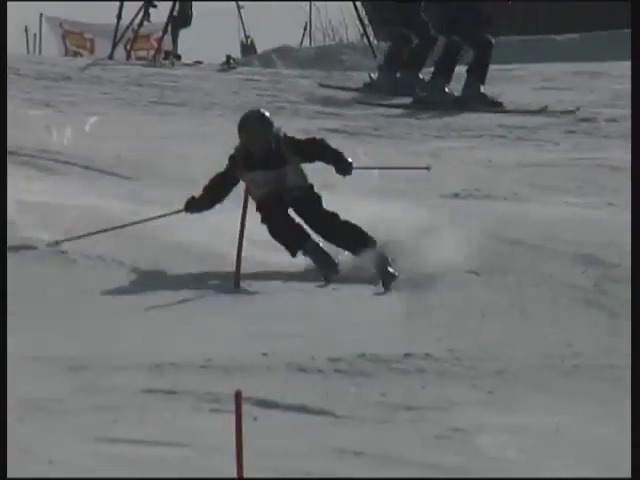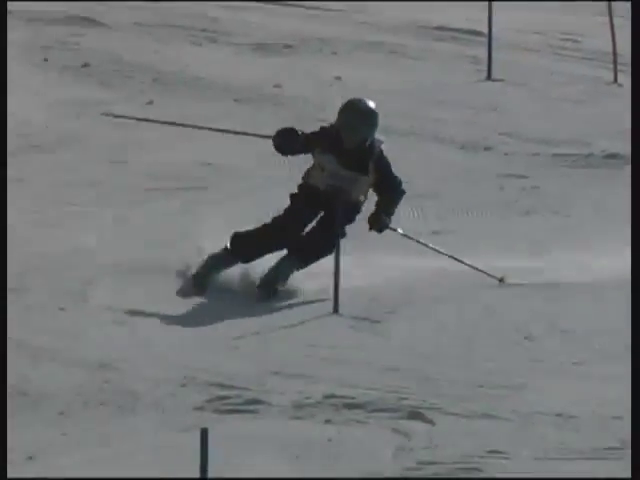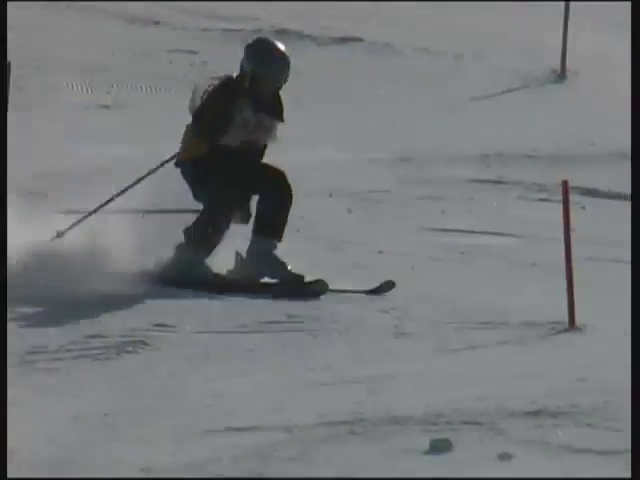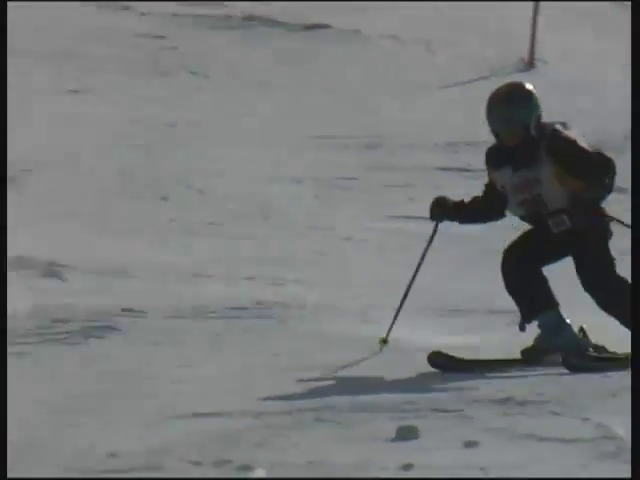
dt=1s
person 1, frame 1
left shoulder: (286, 147)
right shoulder: (240, 161)
left elbow: (316, 147)
right elbow: (220, 186)
left wrist: (339, 160)
right wrist: (199, 202)
left hip: (297, 191)
right hip: (268, 199)
left knee: (325, 223)
right knee: (275, 219)
left ankle: (373, 254)
right ankle: (320, 257)
person 1, frame 2
left shoulder: (374, 158)
right shoulder: (327, 139)
left elbow: (393, 188)
right elbow: (286, 143)
left wrist: (384, 213)
right wrist: (289, 140)
left hip: (342, 203)
right hip: (314, 191)
left knee: (329, 232)
right knee: (282, 229)
left ankle: (278, 275)
right ankle: (221, 261)
person 1, frame 3
left shoulder: (271, 105)
right shoulder: (228, 92)
left elbow: (255, 149)
right elbow: (204, 125)
left wrist: (244, 199)
left hip: (236, 159)
right hip: (201, 159)
left knee: (278, 187)
right knee: (224, 200)
left ankle: (260, 256)
right ankle: (189, 258)
person 1, frame 4
left shoulder: (555, 143)
right shoulder: (500, 158)
left elbow: (602, 168)
right elbow: (492, 206)
left wrist: (590, 198)
right wrist: (452, 210)
left hip: (585, 222)
right hip: (548, 227)
left knee: (597, 277)
right knee: (516, 262)
right ankle: (557, 332)
